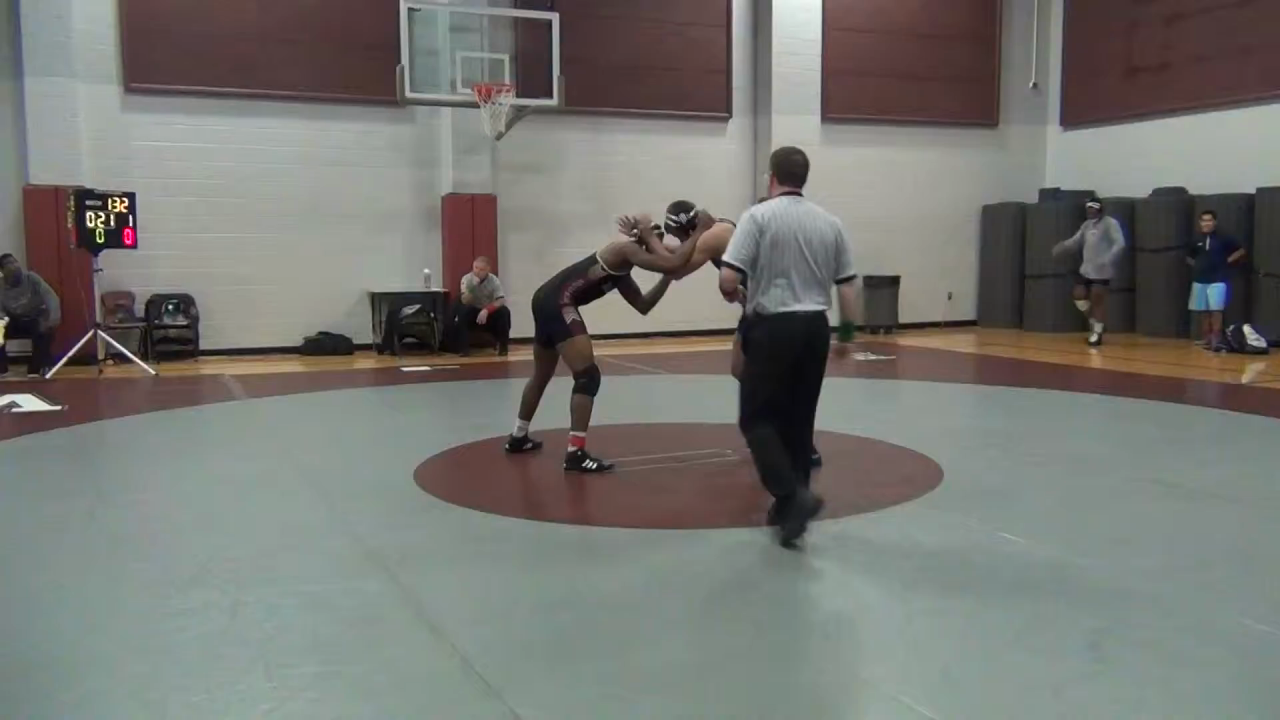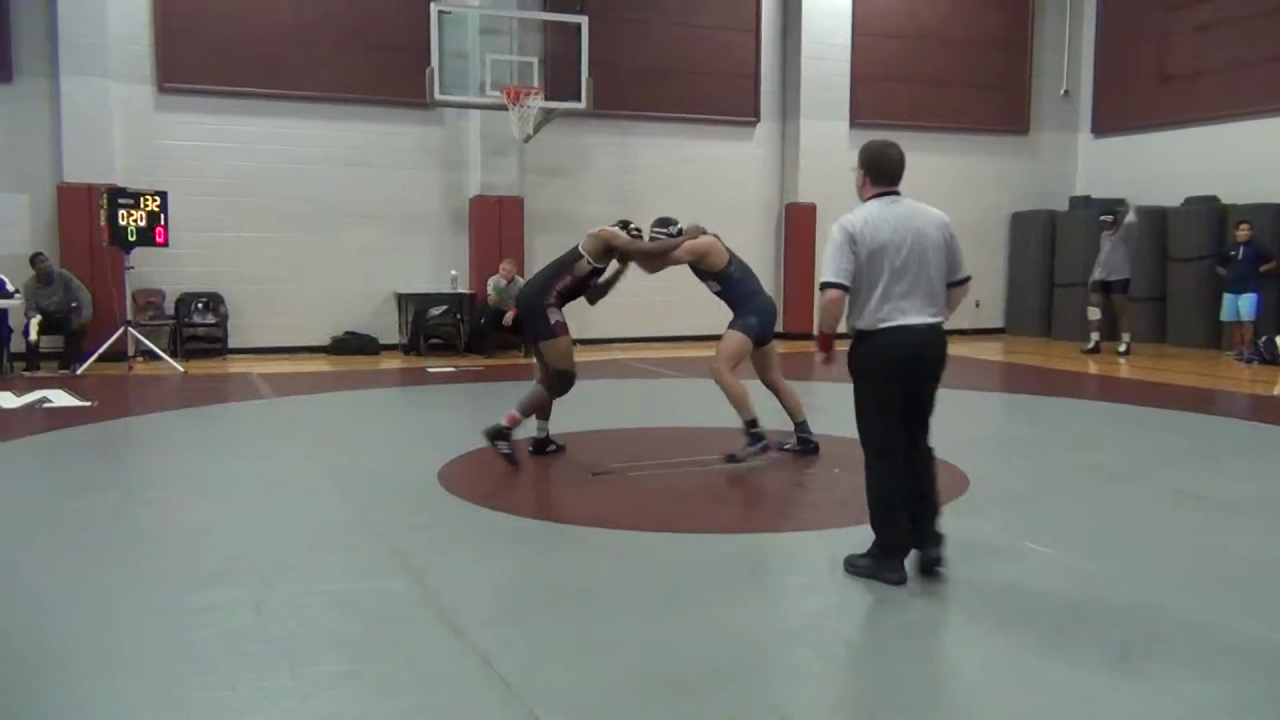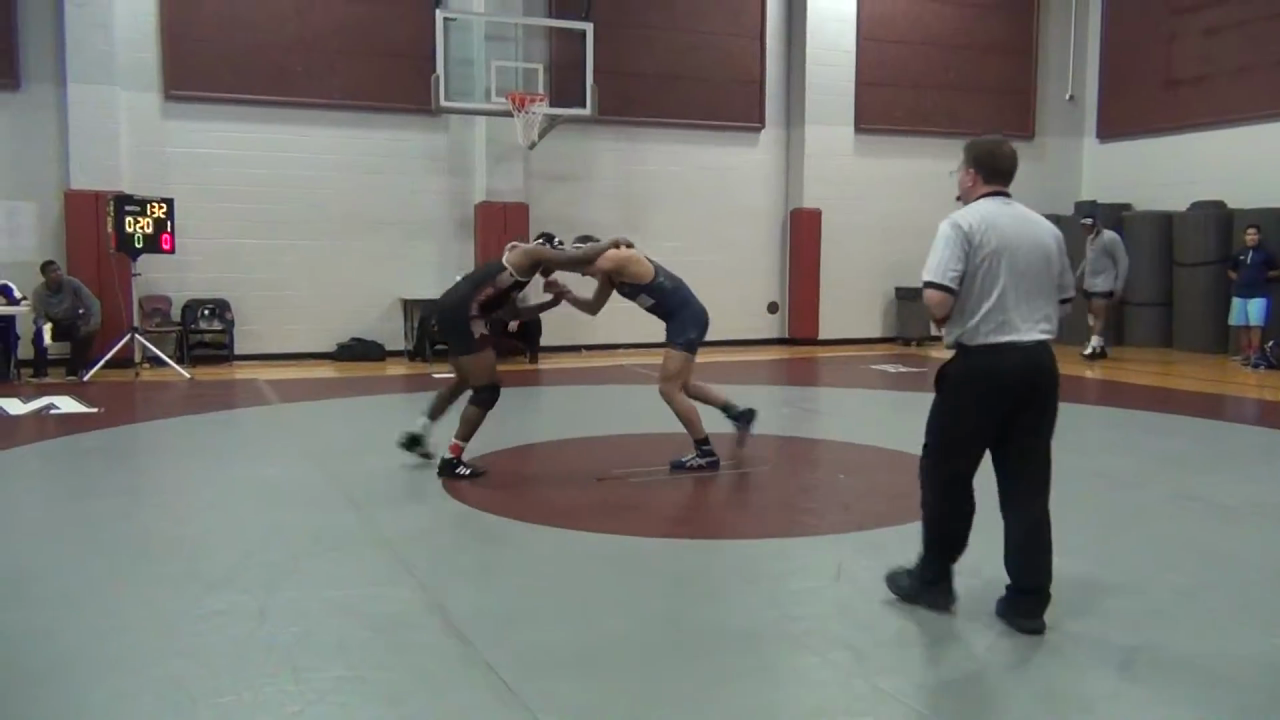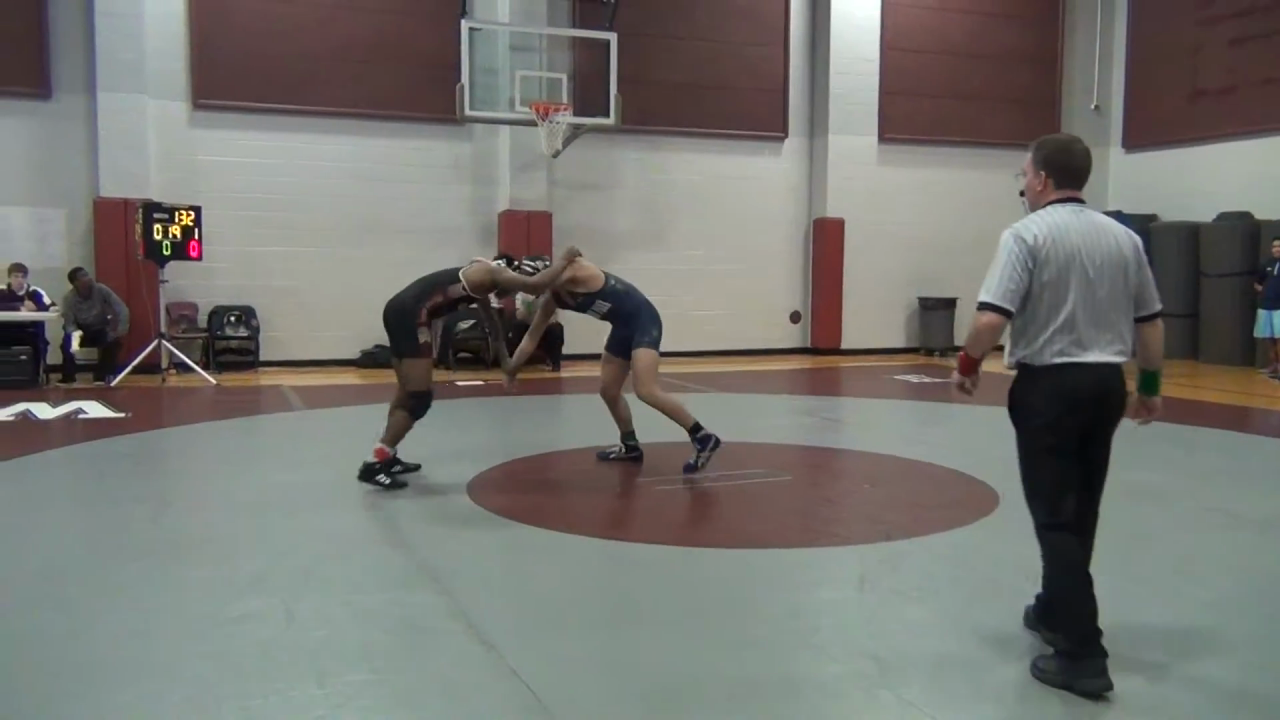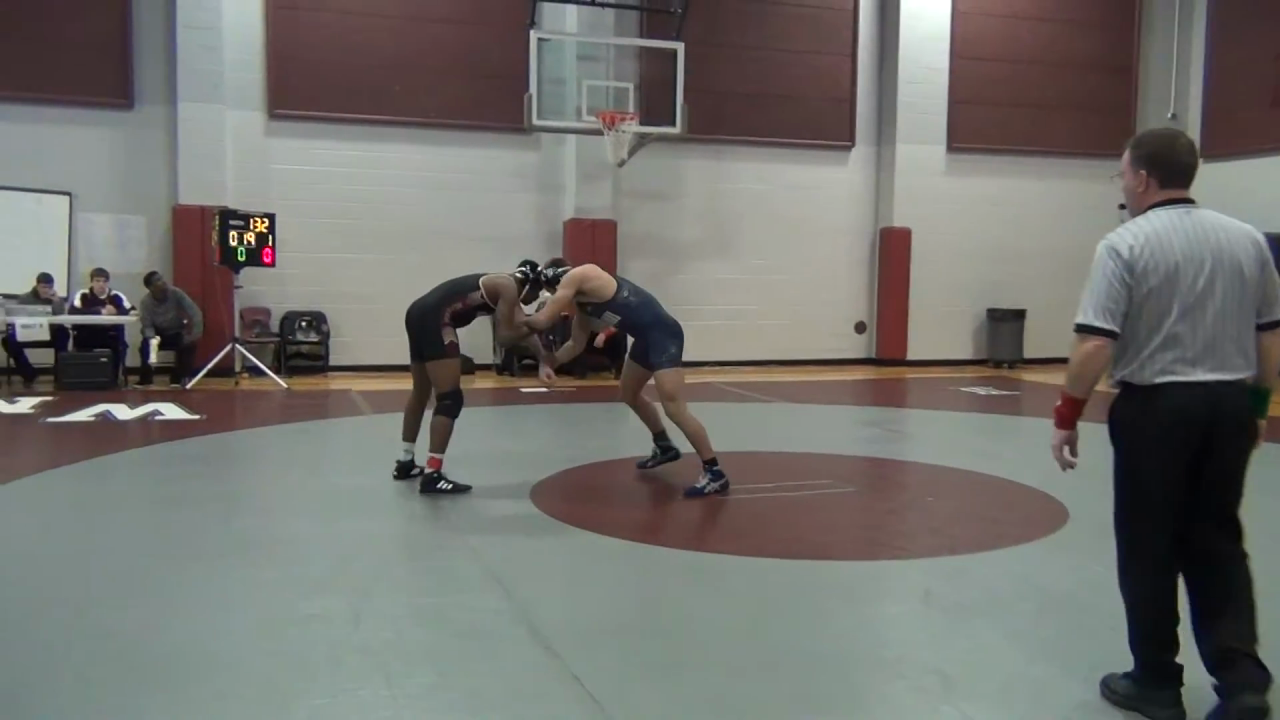
dt=0.5s
person 1, frame 1
left shoulder: (758, 216)
right shoulder: (829, 222)
left elbow: (729, 278)
right elbow: (847, 284)
left wrist: (733, 293)
right wrist: (847, 332)
left hip: (771, 327)
right hip: (814, 328)
left knee: (757, 417)
right knee: (797, 422)
left ankle: (794, 493)
right ankle: (788, 504)
person 1, frame 2
left shoulder: (852, 225)
right shoulder: (937, 220)
left elbow: (833, 295)
right elbow: (959, 289)
left wrist: (824, 341)
left hip: (879, 347)
right hip: (928, 342)
left knee: (883, 451)
right knee: (915, 445)
left ankle: (887, 555)
right ankle: (927, 541)
person 1, frame 3
left shoulder: (961, 224)
right shoulder: (1045, 229)
left elbow: (936, 298)
right elbow: (1062, 303)
left wrist: (948, 320)
left hip: (979, 365)
right hip: (1038, 364)
left knee: (945, 471)
right knee: (1026, 487)
left ankle: (933, 577)
right ankle: (1027, 602)
person 1, frame 4
left shoulder: (1027, 234)
right shoulder: (1124, 238)
left elbow: (991, 320)
right elbow: (1150, 322)
left wrist: (968, 363)
right wrist: (1150, 384)
left hip: (1048, 387)
right hip: (1107, 384)
left knee: (1056, 519)
right knee: (1080, 511)
left ankle: (1082, 655)
right ankle: (1056, 610)
person 1, frame 5
left shoulder: (1126, 245)
left elbow: (1095, 344)
left wrist: (1066, 416)
left hip: (1156, 411)
right hip: (1229, 406)
left knee: (1149, 551)
right knee: (1219, 545)
person 2, frame 1
left shoulder: (620, 269)
right shoulder: (627, 248)
left elbow: (643, 306)
right elbow: (672, 264)
left wrist: (667, 280)
left hip: (547, 300)
right hip: (558, 303)
left knee: (541, 375)
right knee: (588, 376)
left ankle: (517, 438)
right ankle: (575, 453)
person 2, frame 2
left shoulder: (597, 257)
right shoulder: (608, 237)
left elbow: (592, 297)
right elbow: (649, 250)
left wrist: (621, 270)
right wrist: (685, 238)
left hip: (530, 300)
right hip: (541, 303)
left knee: (550, 374)
right knee: (563, 377)
left ankle: (541, 438)
right ankle: (502, 430)
person 2, frame 3
left shoulder: (520, 260)
right shoulder: (533, 254)
left elbow: (510, 312)
right elbow: (581, 257)
left wrist: (550, 304)
right wrist: (611, 244)
left hip: (451, 307)
right hip: (462, 312)
left knee: (464, 381)
right knee: (487, 391)
left ankle: (417, 435)
right ankle: (450, 459)
person 2, frame 4
left shoulder: (479, 280)
right shoulder: (492, 272)
left elbow: (492, 323)
right elbow: (535, 284)
left wrist: (505, 361)
right wrist: (564, 259)
left hip: (398, 310)
right hip: (411, 315)
left knee: (409, 392)
right knee: (419, 398)
left ankle: (387, 459)
right ankle: (374, 464)
person 2, frame 5
left shoulder: (506, 285)
right shoulder: (509, 288)
left elbow: (521, 331)
right elbow: (503, 337)
left wrist: (544, 361)
left hip: (419, 314)
right hip: (435, 320)
left knee: (421, 393)
right knee: (450, 399)
left ankle: (405, 463)
right ankle: (432, 475)
person 3, frame 1
left shoulder: (716, 234)
right shoulder: (719, 230)
left elbow: (677, 271)
right elbow: (687, 255)
right knee: (739, 369)
left ankle: (808, 451)
person 3, frame 2
left shoulder: (700, 245)
right shoulder: (693, 243)
left elbow: (654, 261)
right elbow: (652, 267)
left hip: (753, 310)
right hip: (756, 309)
left knee: (721, 370)
right knee: (773, 379)
left ankle: (755, 435)
right ankle: (805, 437)
person 3, frame 3
left shoulder: (622, 259)
right shoulder: (608, 273)
right elbow: (594, 308)
right wrist: (566, 295)
left hip: (688, 318)
right hip: (679, 319)
left knee: (669, 389)
right knee: (682, 385)
left ankle: (706, 453)
right ankle: (739, 414)
person 3, frame 4
left shoulder: (572, 271)
right shoulder: (553, 299)
right elbow: (532, 336)
right wrist: (511, 370)
left hip: (643, 320)
right hip: (623, 326)
left knee: (646, 391)
right knee: (608, 391)
left ankle: (702, 437)
right ankle: (630, 445)
person 3, frame 5
left shoulder: (578, 277)
right shoulder: (581, 302)
left elbow: (544, 320)
right elbow: (577, 343)
left wrist: (520, 321)
right wrist: (552, 361)
left hip: (662, 333)
right hip: (645, 336)
left knee: (674, 408)
right knee: (629, 394)
left ankle: (714, 473)
right ankle: (665, 447)
